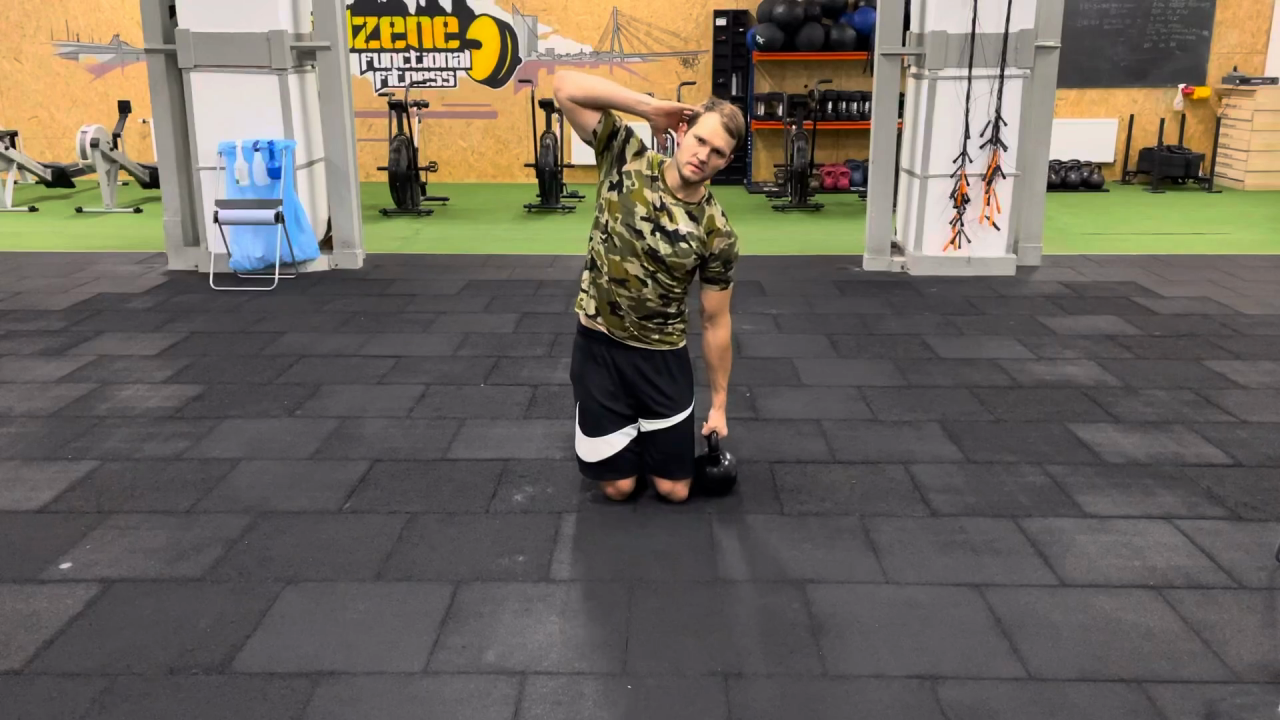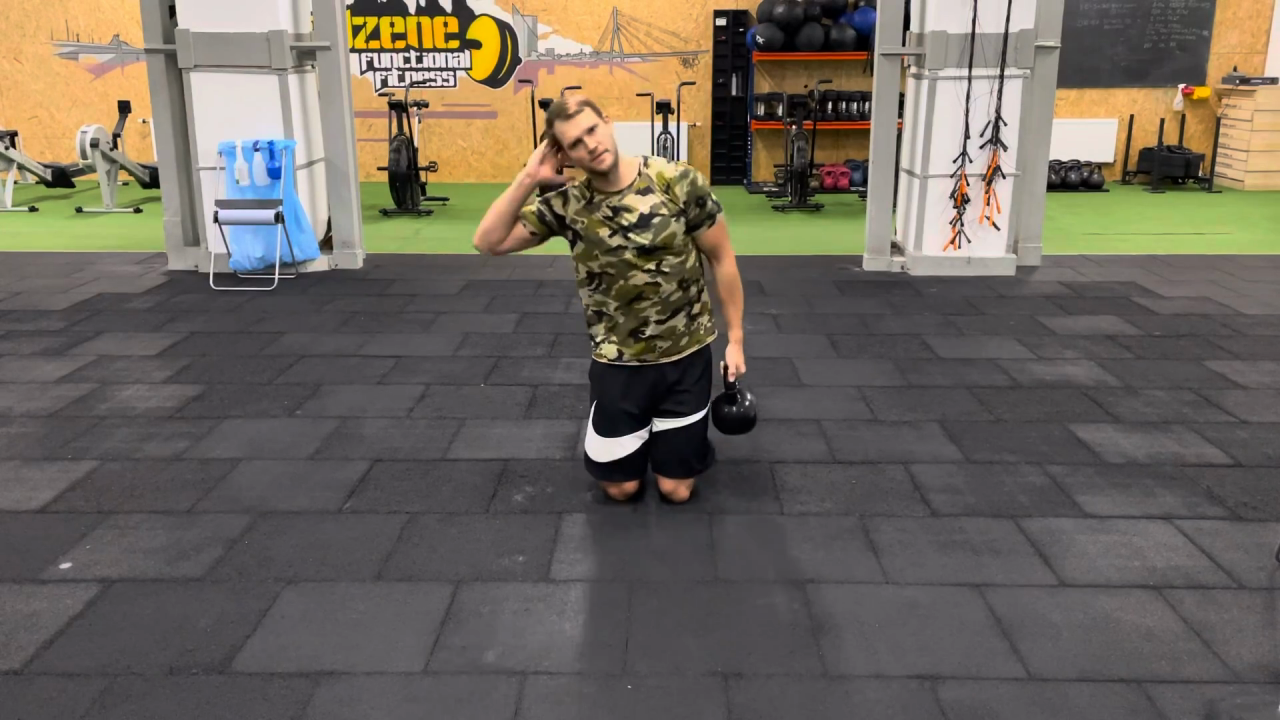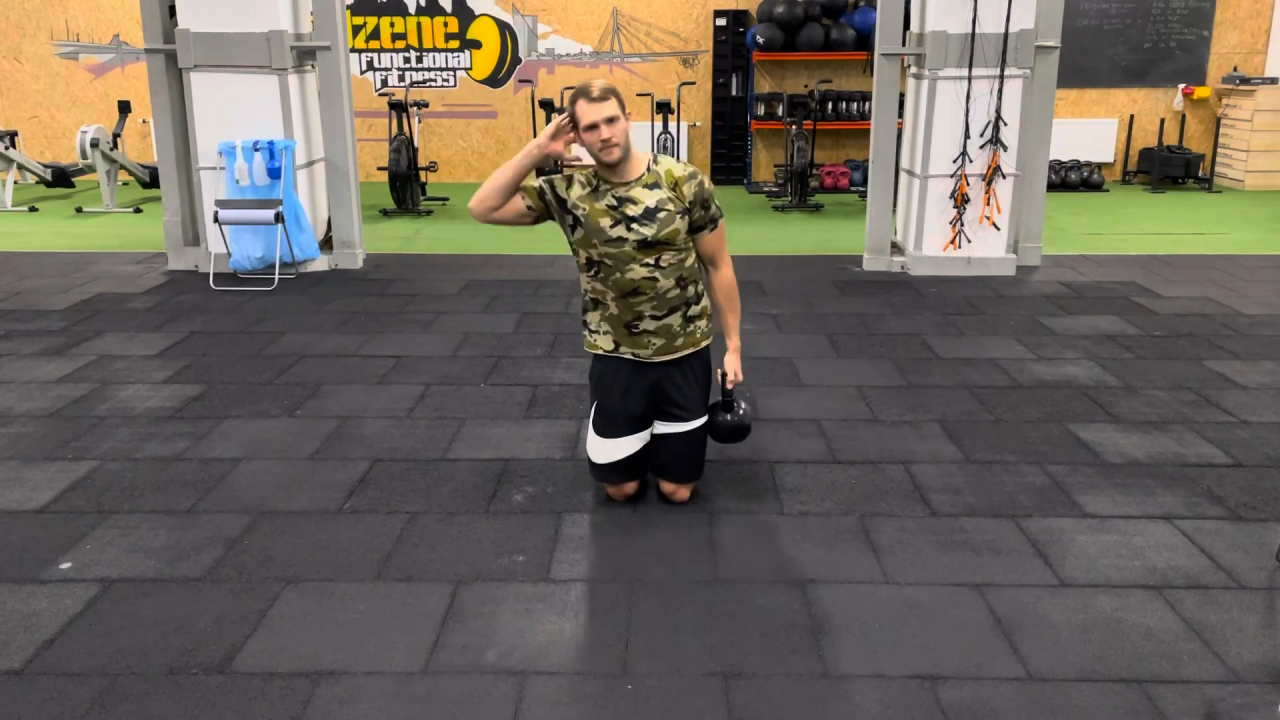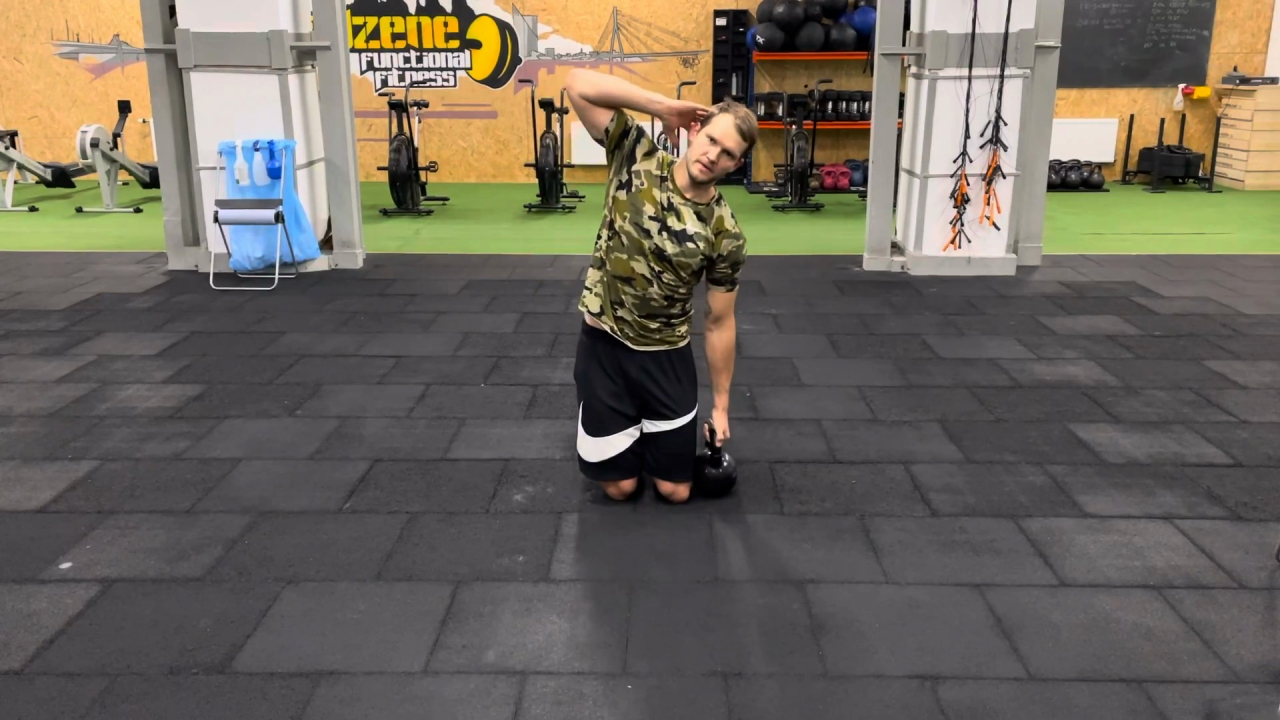
dt=1s
person 1, frame 1
left shoulder: (716, 234)
right shoulder: (626, 160)
left elbow: (715, 323)
right elbow: (565, 86)
left wrist: (718, 403)
right wrist: (650, 108)
left hip: (662, 353)
right hip: (599, 344)
left knee: (675, 490)
right knee: (618, 488)
left ankle: (649, 431)
right ankle: (627, 430)
person 1, frame 2
left shoulder: (679, 182)
right shoulder: (567, 204)
left elbow: (722, 260)
right elbow: (486, 243)
left wrist: (735, 338)
right wrist: (529, 178)
left hip: (686, 356)
right hip: (618, 362)
left knee: (676, 489)
right knee: (620, 488)
left ankle: (666, 435)
right ankle: (639, 432)
person 1, frame 3
left shoulder: (685, 184)
right shoulder: (569, 192)
left elbow: (719, 267)
right elbow: (481, 209)
left wrist: (732, 345)
right wrist: (535, 151)
left hip: (684, 355)
right hip: (617, 357)
left knee: (676, 490)
right knee: (620, 488)
left ankle: (665, 437)
right ankle: (637, 434)
person 1, frame 4
left shoulder: (725, 235)
right shoulder: (636, 157)
left elbow: (720, 323)
right elbow: (577, 84)
left wrist: (721, 405)
right wrist: (663, 107)
left hip: (665, 354)
right hip: (603, 344)
left knee: (675, 490)
right knee: (619, 486)
left ankle: (652, 431)
right ankle: (627, 429)
